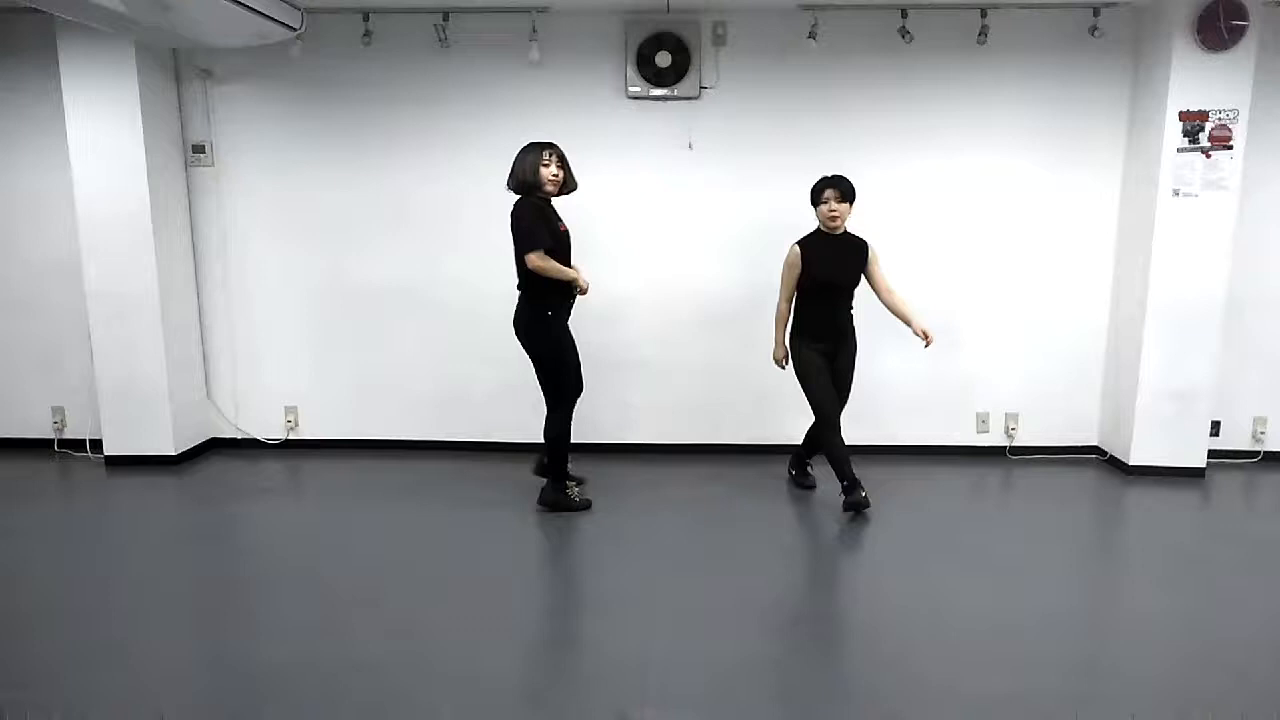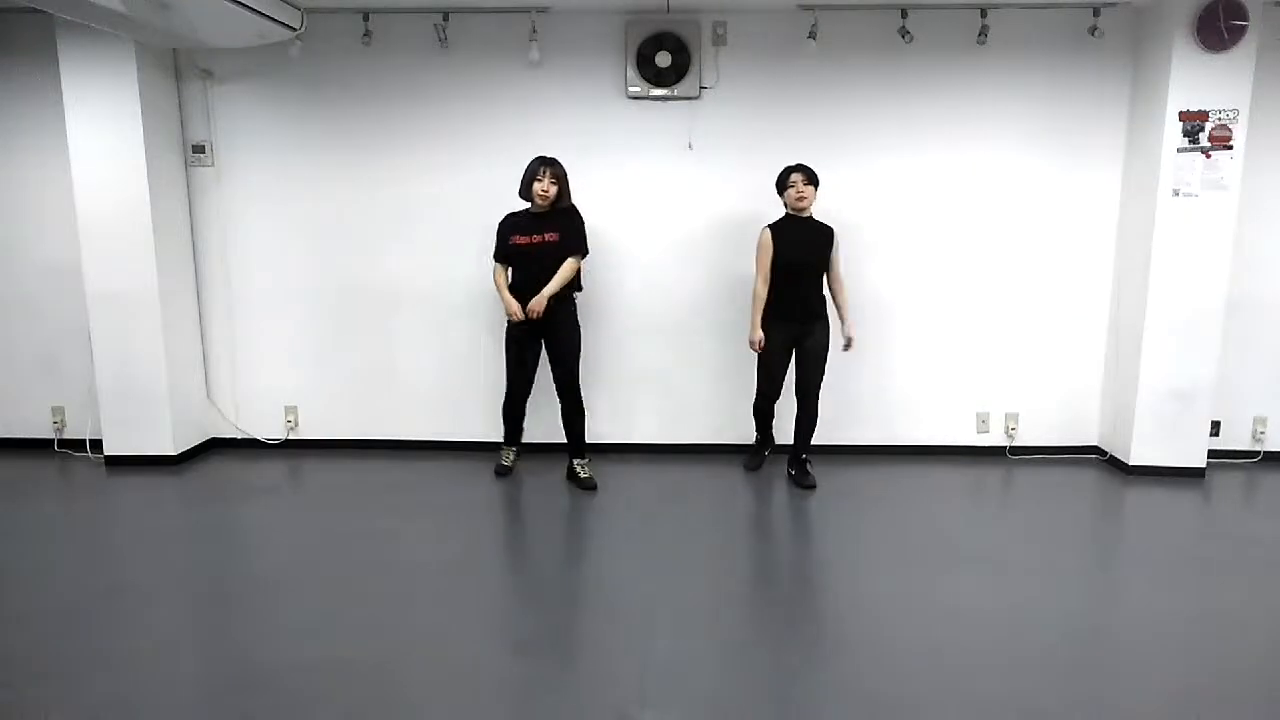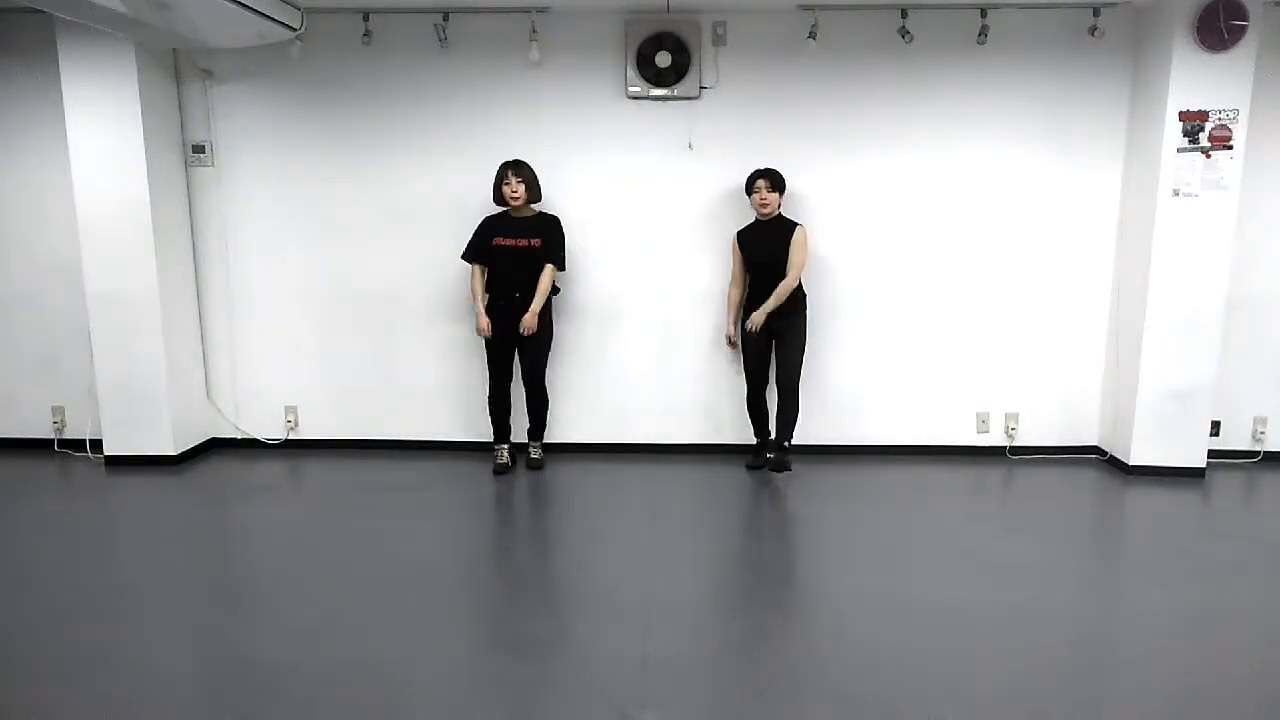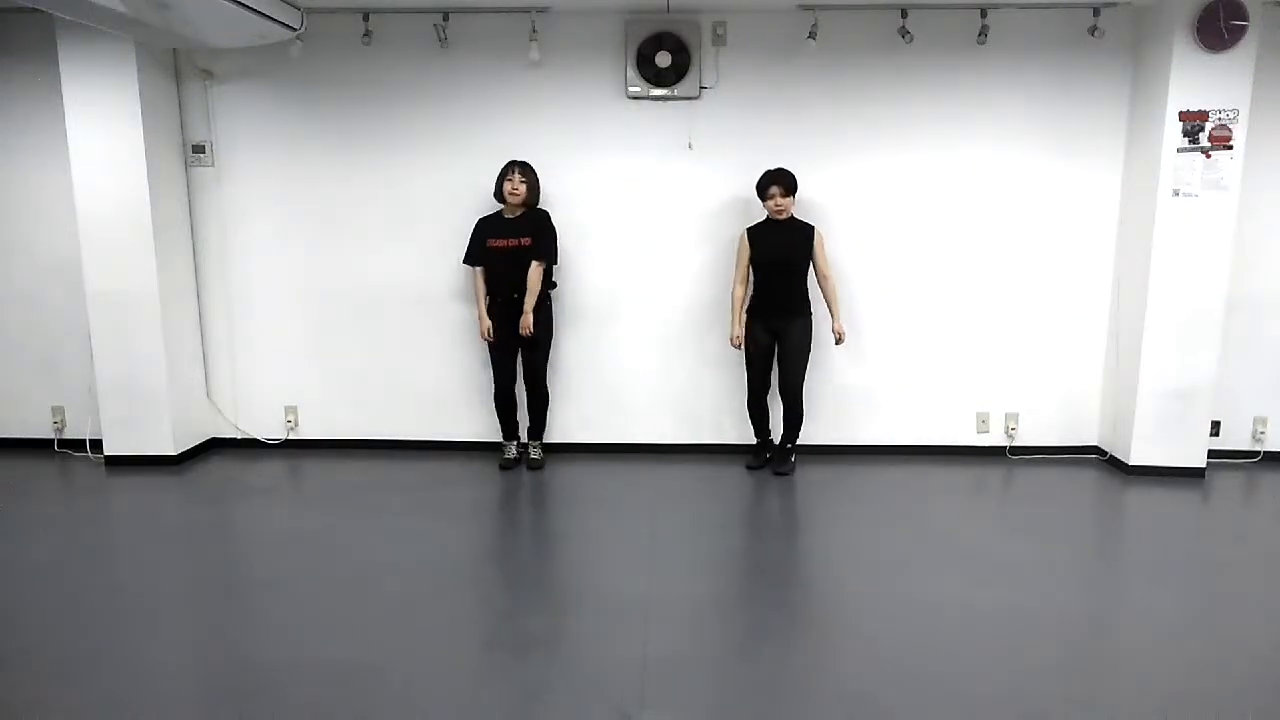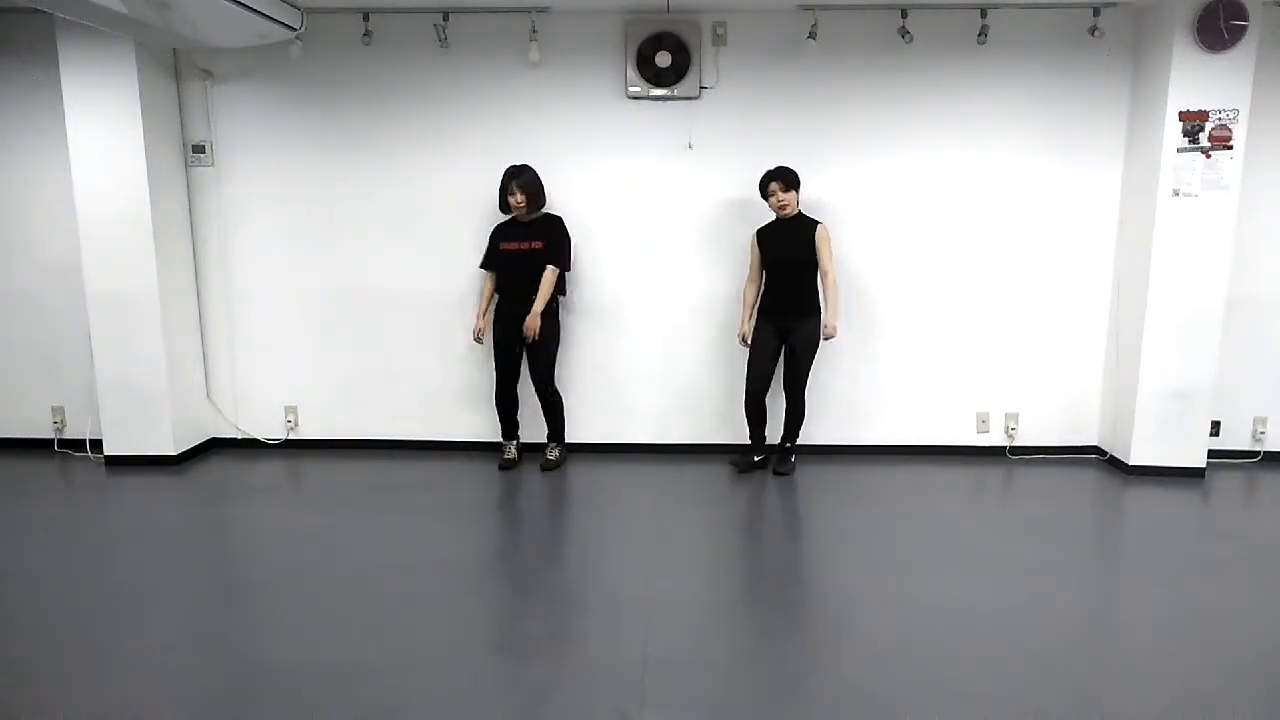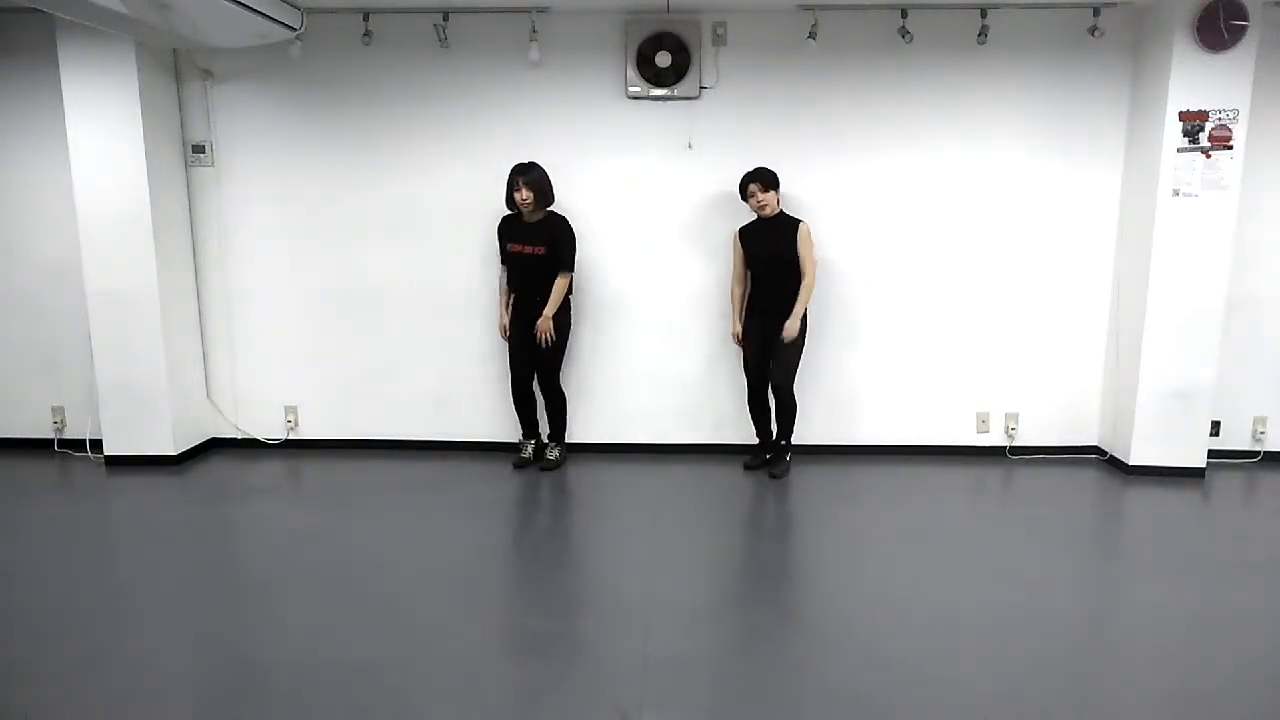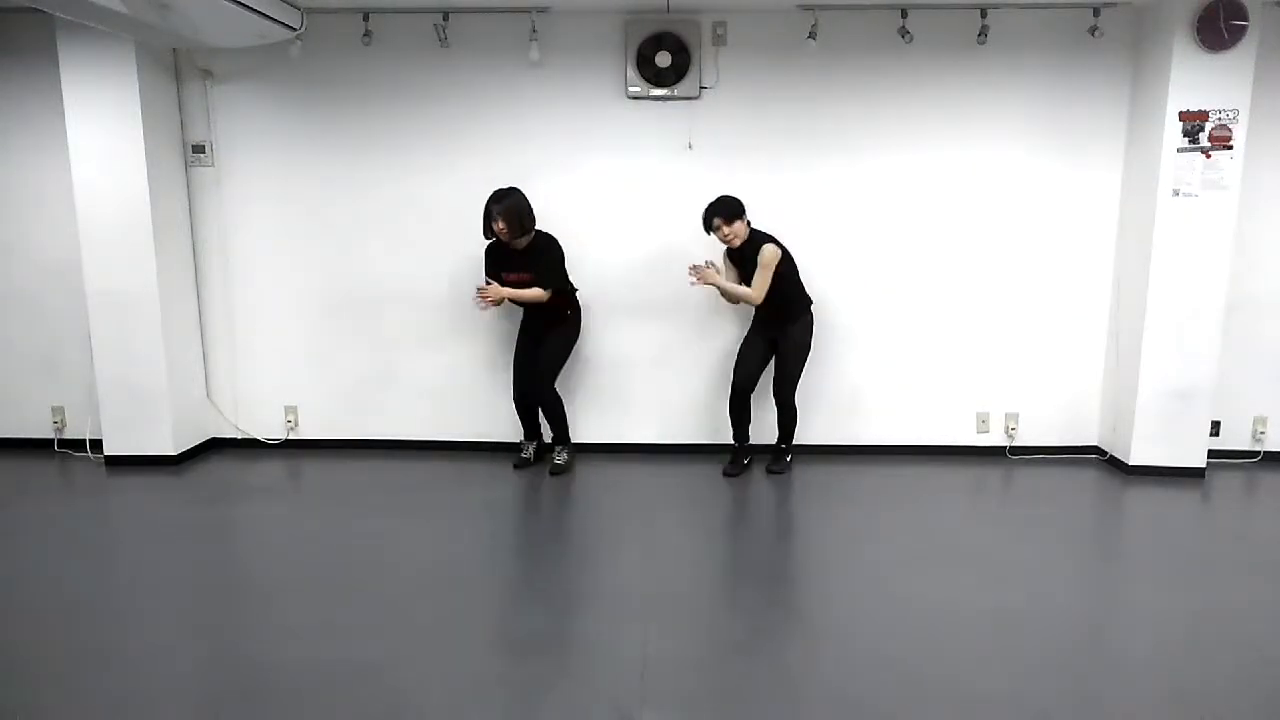
dt=0.7s
person 1, frame 1
left shoulder: (544, 207)
right shoulder: (528, 208)
right elbow: (534, 260)
left wrist: (573, 270)
right wrist: (574, 277)
left hip: (550, 314)
right hip: (540, 316)
left knee: (571, 388)
right knee: (561, 397)
left ankle: (550, 461)
right ankle: (557, 487)
person 1, frame 2
left shoulder: (568, 216)
right shoulder: (511, 223)
left elbow: (573, 261)
right elbow: (500, 267)
left wrist: (544, 295)
right wrist: (507, 299)
left hip: (560, 313)
right hip: (521, 316)
left knee: (569, 388)
right knee: (517, 388)
left ankle: (577, 461)
right ankle: (510, 448)
person 1, frame 3
left shoulder: (548, 225)
right shoulder: (490, 226)
left elbow: (550, 270)
right elbow: (477, 270)
left wrist: (534, 311)
right wrist: (480, 312)
left hip: (535, 313)
right hip: (499, 311)
left knee: (534, 381)
right knee: (499, 381)
left ankle: (536, 444)
right ankle: (502, 446)
person 1, frame 4
left shoulder: (539, 220)
right shoulder: (485, 225)
left elbow: (537, 267)
right elbow: (479, 273)
left wrist: (528, 312)
right wrist: (482, 315)
left hip: (535, 311)
right hip: (499, 311)
left knee: (535, 380)
right knee: (503, 382)
left ankle: (535, 442)
right ankle: (510, 443)
person 1, frame 5
left shoulder: (552, 226)
right shoulder: (500, 232)
left elbow: (552, 271)
right elbow: (491, 276)
left wrist: (536, 313)
right wrist: (481, 316)
left hip: (542, 313)
right hip: (506, 313)
left knee: (543, 381)
right knee: (504, 382)
left ankle: (556, 443)
right ankle: (511, 442)
person 1, frame 6
left shoulder: (557, 226)
right shoulder: (507, 226)
left elbow: (564, 275)
right elbow: (506, 271)
left wrist: (548, 316)
right wrist: (504, 312)
left hip: (552, 314)
right hip: (521, 312)
left knee: (548, 380)
right knee: (519, 380)
left ankle: (556, 444)
right ankle: (530, 440)
person 1, frame 7
left shoulder: (546, 246)
right shoulder: (495, 251)
left elbow: (543, 293)
right elbow: (495, 291)
left wrist: (504, 292)
right wrist: (491, 296)
left hip: (563, 319)
right hip: (532, 320)
left knee: (541, 383)
right knee: (521, 387)
left ankle: (562, 446)
right ankle: (533, 441)
person 2, frame 1
left shoulder: (861, 249)
right shoulder: (802, 250)
left elbow: (885, 292)
right elbow: (785, 299)
left wrist: (914, 324)
right wrist: (779, 341)
left hip: (843, 342)
right hip: (807, 343)
left knee: (831, 414)
right knee: (828, 413)
left ankle: (799, 461)
right ankle: (851, 487)
person 2, frame 2
left shoulder: (827, 233)
right shoulder: (772, 233)
left elbow: (835, 281)
right elbow: (762, 283)
left wrist: (846, 322)
right wrist: (756, 326)
left hip: (815, 325)
right hip: (779, 324)
left knee: (809, 396)
right knee: (767, 392)
left ankle: (798, 462)
right ankle: (763, 442)
person 2, frame 3
left shoulder: (795, 231)
right shoulder: (742, 237)
left elbow: (791, 278)
right elbow: (737, 283)
left wrist: (763, 313)
right wrist: (731, 323)
left hip: (790, 317)
right hip: (753, 318)
left knee: (787, 383)
right knee: (755, 386)
left ankle: (782, 447)
right ankle: (763, 443)
person 2, frame 4
left shoulder: (810, 233)
right shoulder: (751, 235)
left elbow: (825, 277)
right elbow: (740, 282)
left wrist: (836, 318)
right wrist: (736, 323)
left hip: (797, 320)
right hip: (759, 321)
left knee: (791, 389)
right knee: (757, 389)
left ankle: (787, 448)
right ankle: (763, 444)
person 2, frame 5
left shoulder: (816, 230)
right shoulder: (761, 235)
left elbow: (827, 273)
right elbow: (754, 280)
left wrist: (831, 314)
right wrist: (746, 320)
left hip: (804, 322)
right hip: (768, 319)
left knee: (794, 389)
right knee: (755, 385)
left ankle: (787, 450)
right ankle: (757, 452)
person 2, frame 6
left shoulder: (797, 228)
right shoulder: (743, 234)
left elbow: (808, 277)
right elbow: (739, 281)
left wrist: (796, 317)
right wrist: (736, 321)
left hip: (787, 320)
right hip: (755, 320)
left knee: (781, 385)
right knee: (755, 388)
left ankle: (783, 449)
right ankle: (765, 445)
person 2, frame 7
left shoulder: (767, 248)
right shoulder: (732, 253)
left elbow: (755, 296)
right elbow: (734, 297)
left wrist: (717, 281)
right wrist: (715, 280)
left hip: (795, 323)
right hip: (764, 323)
left knee: (783, 392)
right knee: (740, 385)
left ankle: (784, 450)
right ankle: (741, 450)
